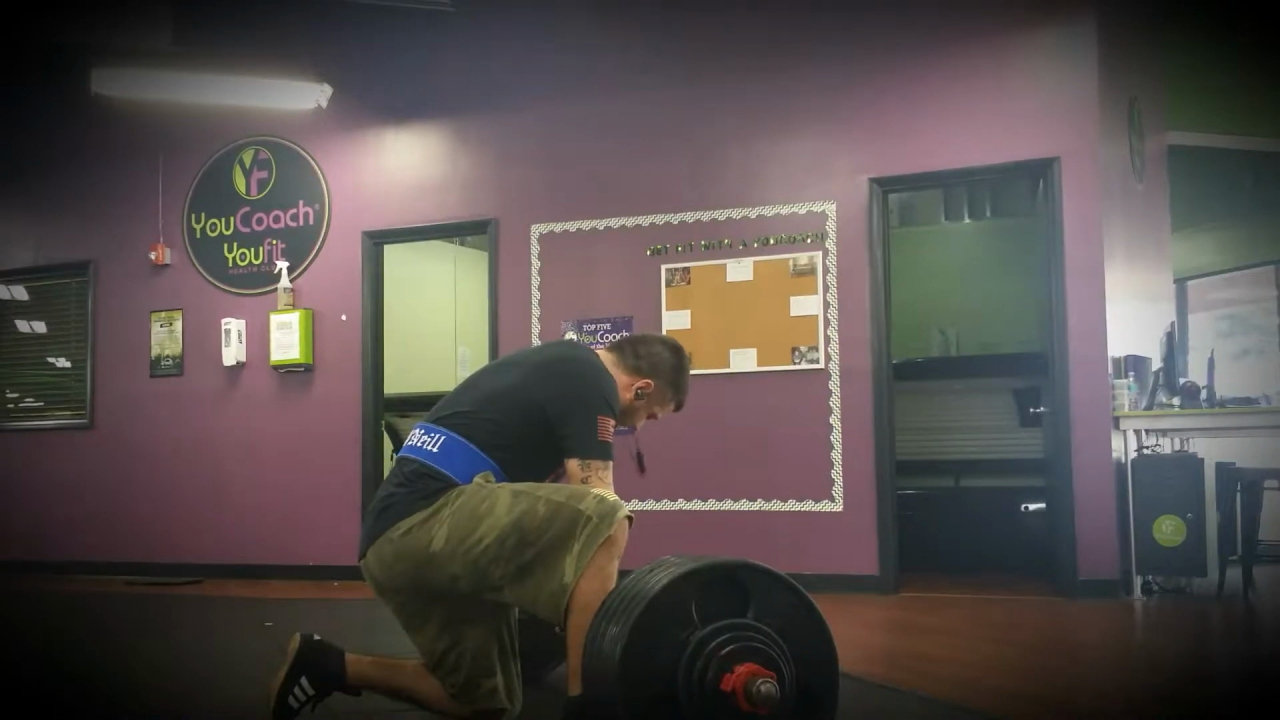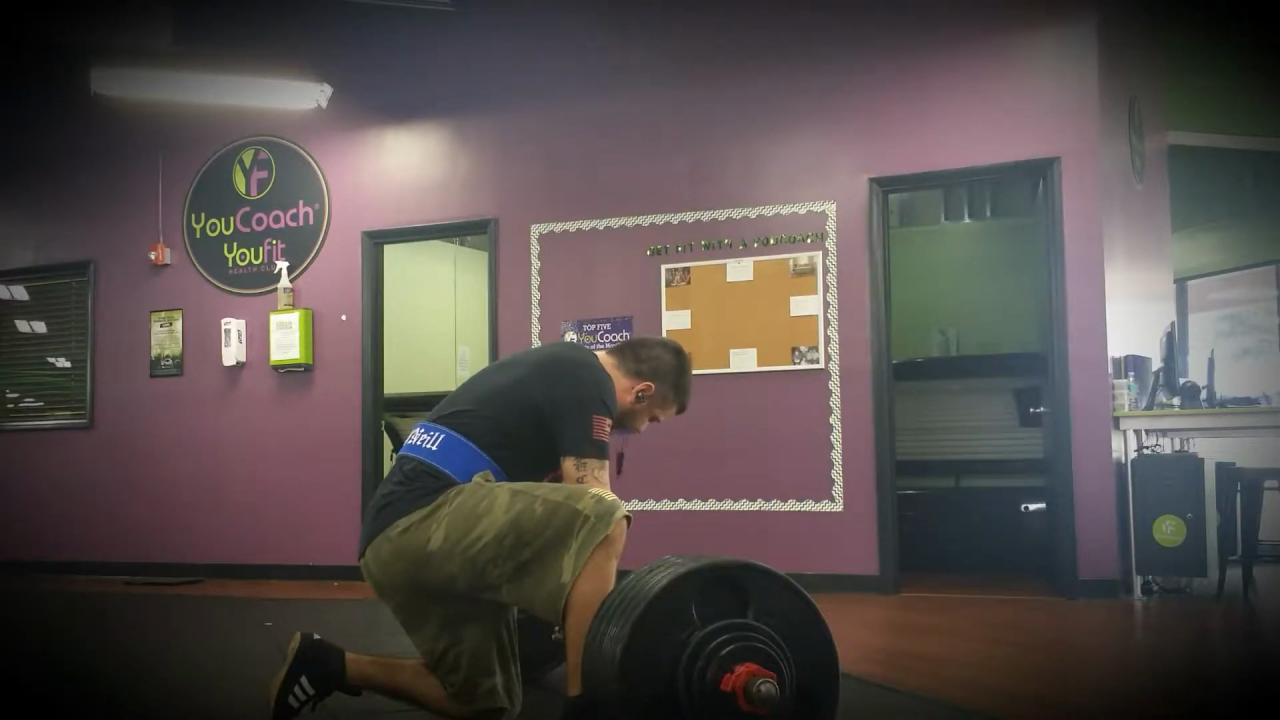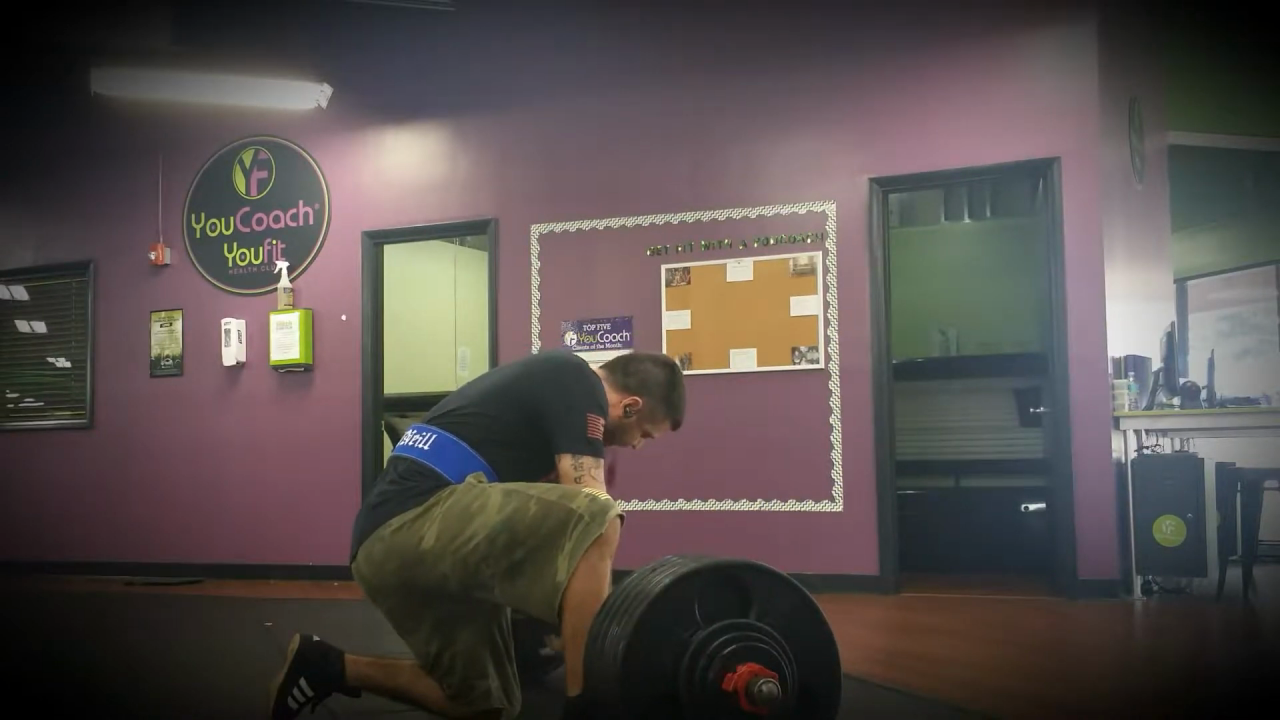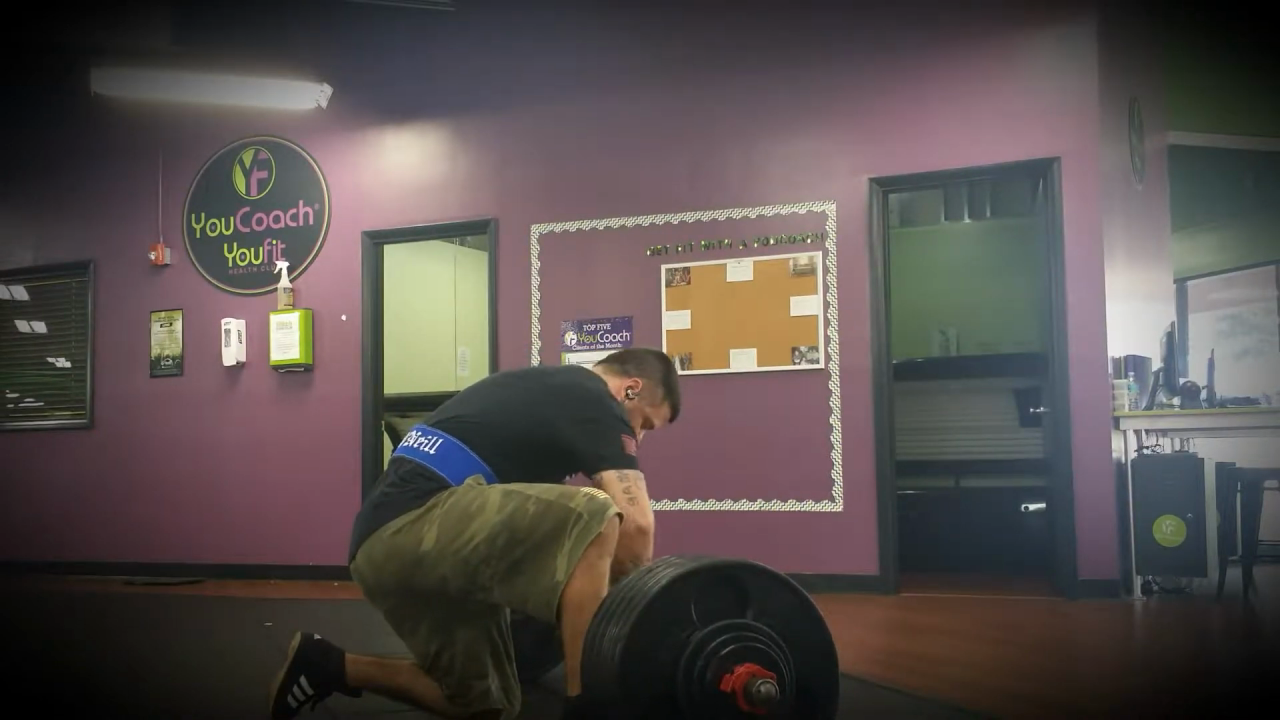
dt=1s
person 1, frame 1
left shoulder: (558, 368)
right shoulder: (589, 381)
left elbow: (540, 500)
right elbow: (596, 512)
left hip: (395, 538)
right hip: (426, 524)
right knee: (604, 523)
left ankle: (327, 666)
person 1, frame 2
left shoulder: (558, 371)
right shoulder: (587, 381)
left elbow: (548, 505)
right elbow: (592, 510)
left wrist: (560, 596)
left hip: (395, 537)
right hip: (424, 523)
right knee: (603, 523)
left ankle: (326, 666)
person 1, frame 3
left shoulder: (549, 382)
right shoulder: (578, 383)
left elbow: (545, 517)
right elbow: (588, 514)
left hip: (386, 540)
right hip: (416, 523)
right knee: (594, 522)
left ankle: (326, 667)
person 1, frame 4
left shoulder: (548, 390)
right shoulder: (593, 401)
left elbow: (535, 516)
right elbow: (635, 524)
left hip: (384, 542)
right hip: (416, 527)
right knee: (592, 520)
left ankle: (327, 666)
